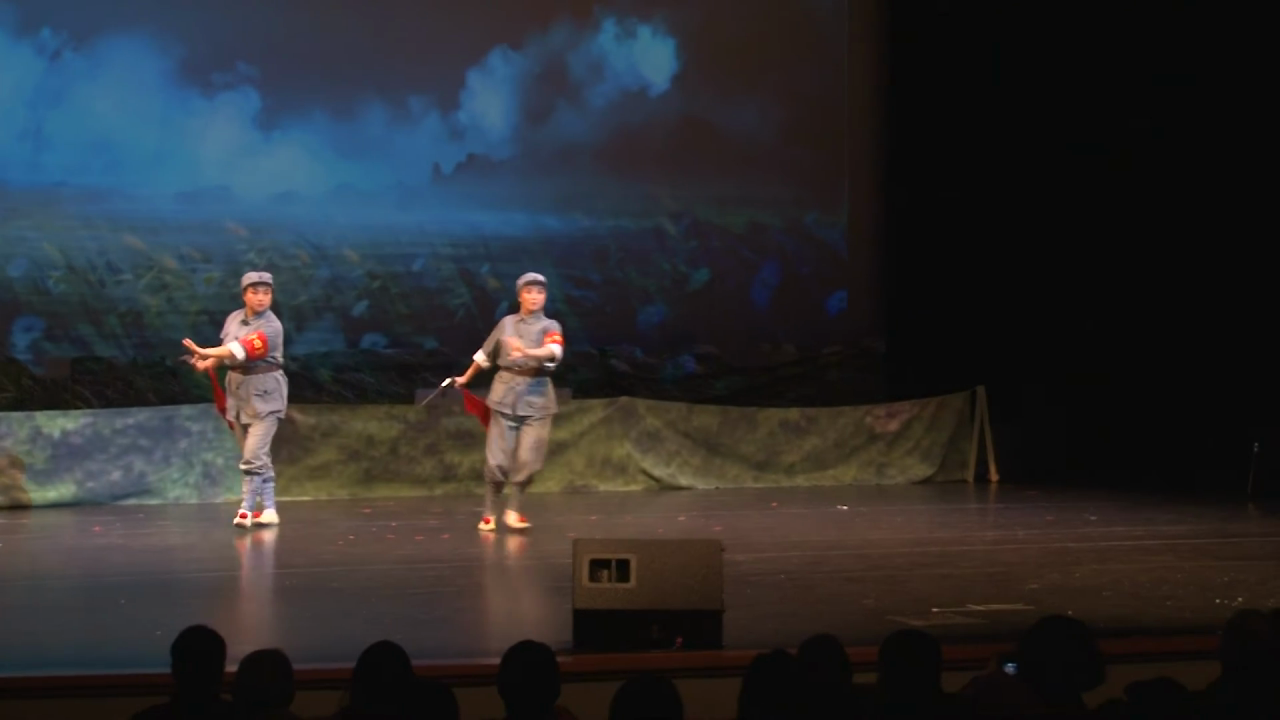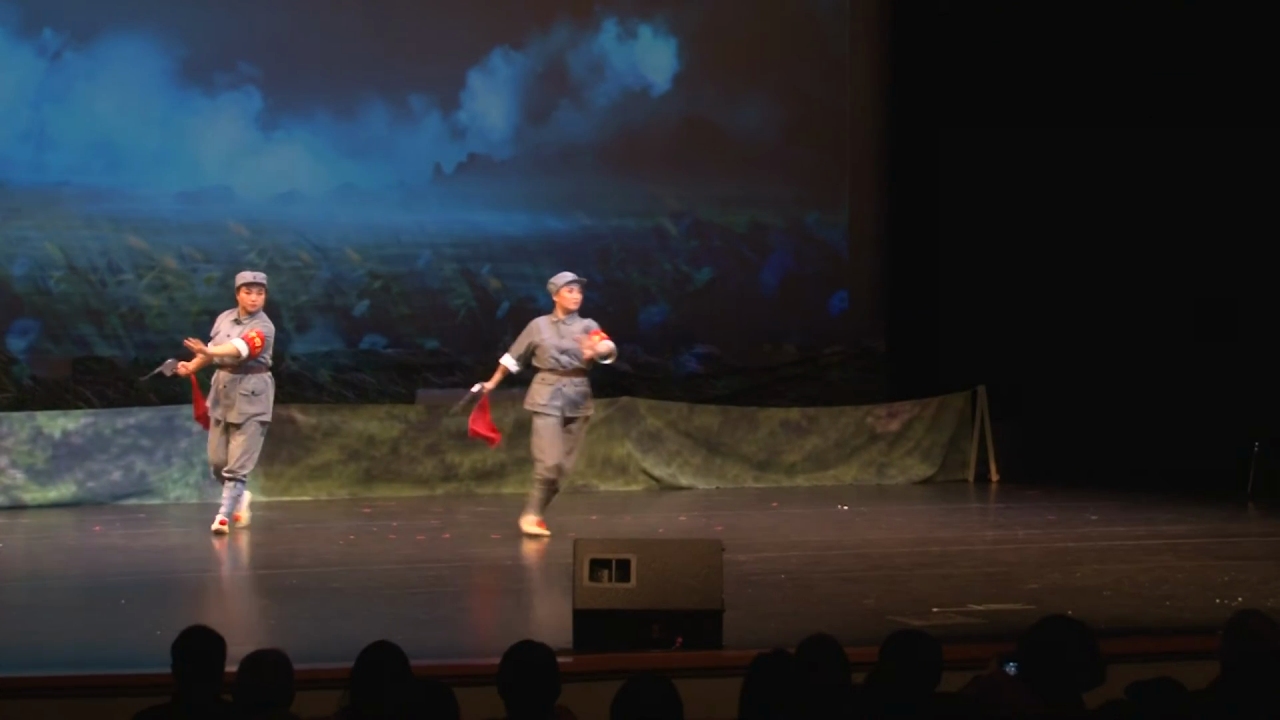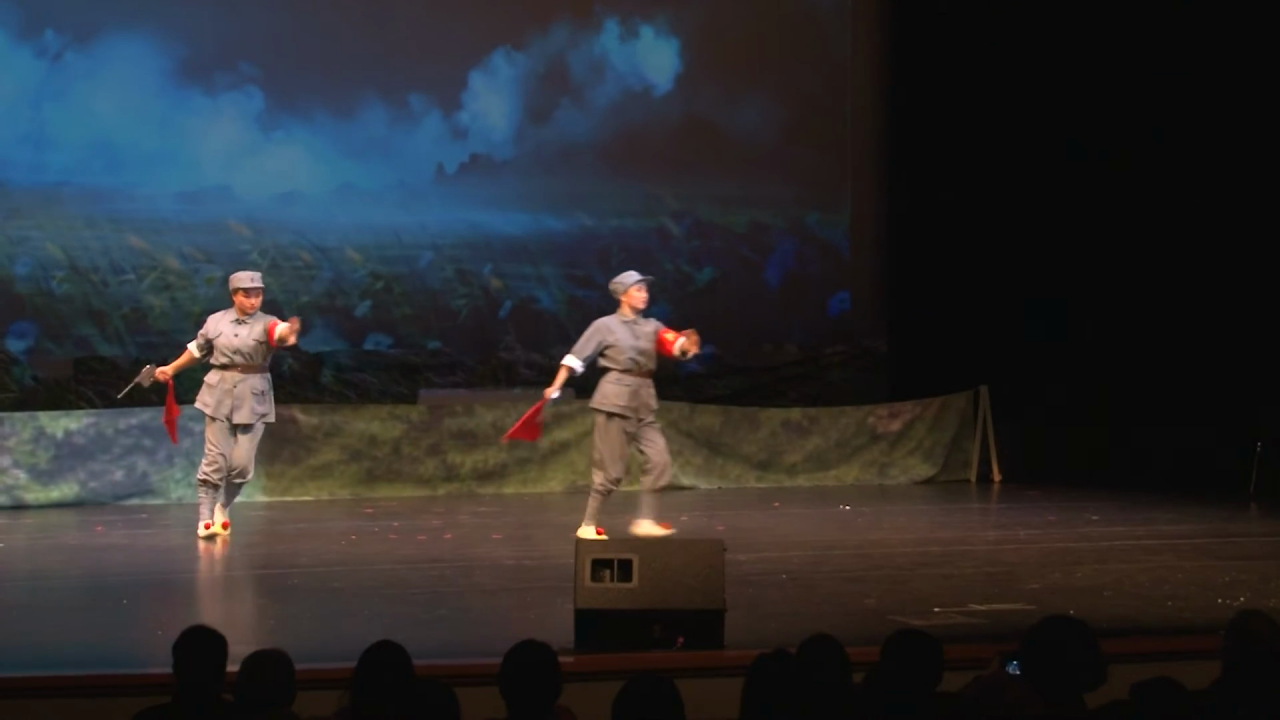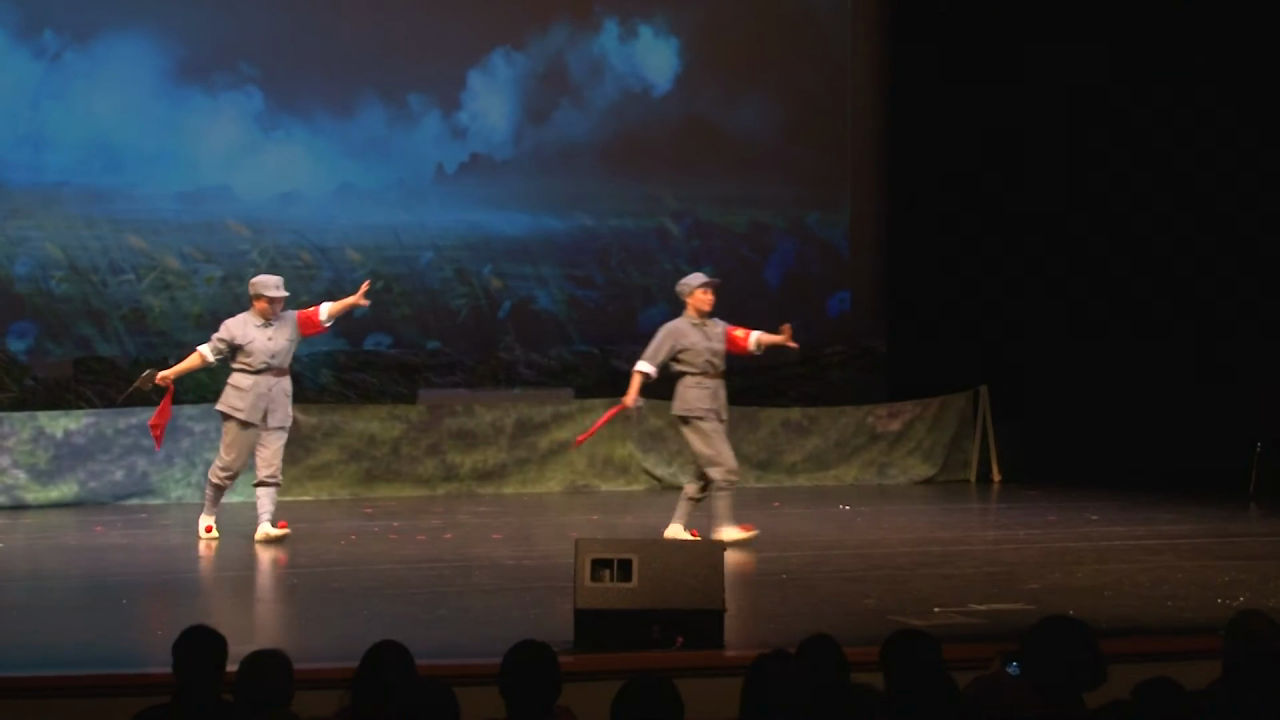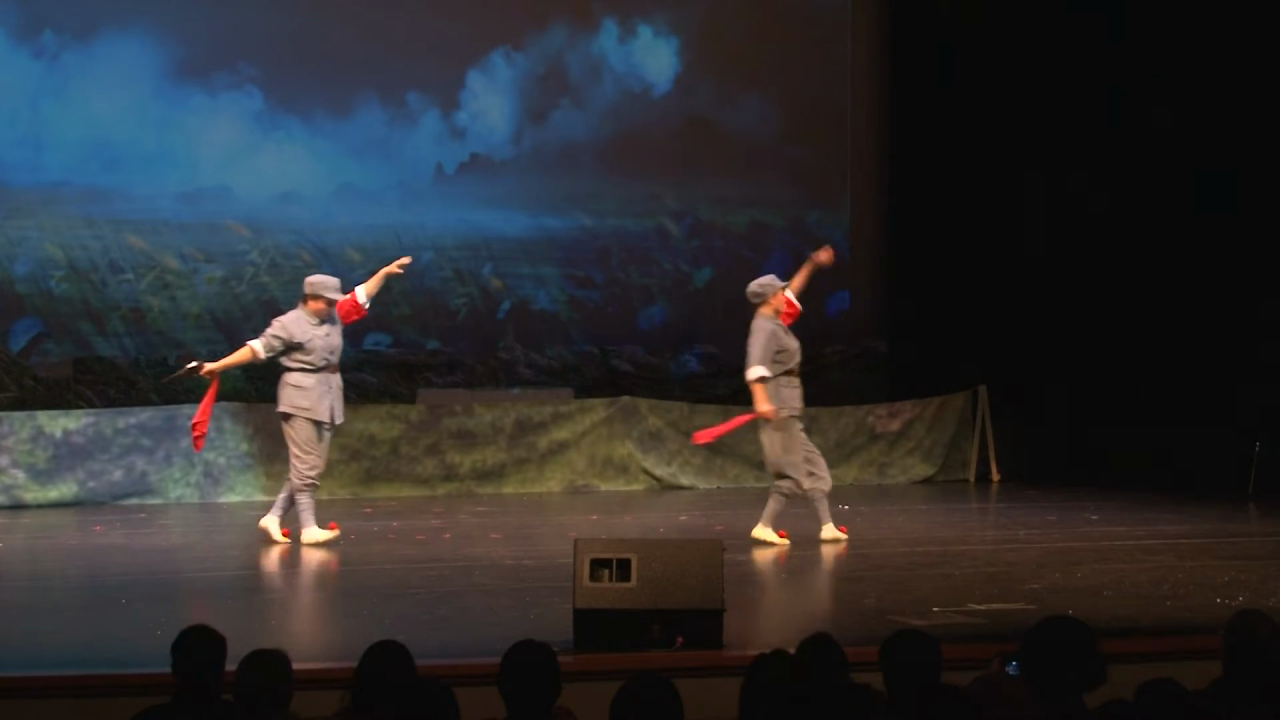
dt=0.3s
person 1, frame 1
left shoulder: (550, 327)
right shoulder: (506, 323)
left elbow: (554, 352)
right elbow: (486, 352)
left wrist: (526, 352)
right wrist: (466, 377)
left hip: (537, 396)
right hip: (506, 393)
left knee: (529, 462)
right knee: (497, 460)
left ankle: (513, 510)
right ankle: (489, 514)
person 1, frame 2
left shoulder: (587, 326)
right shoulder: (538, 326)
left elbow: (607, 347)
right elbow: (514, 356)
left wrist: (596, 351)
right wrist: (493, 383)
left hip: (578, 396)
right hip: (546, 395)
left knee: (562, 465)
right knee: (550, 462)
left ankle: (534, 516)
right ankle: (532, 515)
person 1, frame 3
left shoulder: (652, 327)
right shoulder: (604, 325)
left elbow: (676, 343)
right elbow: (577, 357)
left wrist: (688, 345)
right wrist: (556, 386)
left hip: (644, 397)
right hip: (615, 396)
left knee: (659, 460)
right knee: (610, 466)
left ankle: (645, 520)
right ankle: (588, 525)
person 1, frame 4
left shoulder: (715, 327)
right shoulder: (673, 330)
left elbow: (749, 339)
right elbow: (647, 362)
left wrist: (777, 339)
right wrist: (633, 392)
left hip: (715, 400)
right hip: (692, 401)
left knee: (708, 470)
right knee: (723, 464)
left ankle: (676, 526)
right ankle: (723, 526)
person 1, frame 5
left shoulder: (774, 321)
right shoulder: (764, 328)
left elbow: (792, 296)
right elbow: (756, 367)
left wrist: (811, 265)
right wrist: (761, 401)
left hip: (788, 404)
right hip: (778, 403)
left knee: (811, 465)
right knee: (792, 470)
left ankle: (827, 526)
right ankle: (764, 526)
person 2, frame 1
left shoulder: (271, 327)
right shoulder: (233, 319)
left elbow: (241, 350)
left wrist: (204, 353)
right wrist: (208, 363)
left hip: (266, 393)
right hip: (239, 390)
left knee: (254, 455)
right knee: (253, 457)
left ankle: (246, 509)
right ankle: (269, 510)
person 2, frame 2
left shoulder: (263, 327)
right shoulder: (224, 319)
left elbow: (243, 347)
left wrist: (204, 350)
right wrist: (193, 365)
left hip: (251, 395)
right hip: (223, 390)
left knee: (239, 461)
right knee: (218, 457)
left ankle: (224, 516)
right ankle: (241, 496)
person 2, frame 3
left shoulder: (267, 323)
right shoulder: (216, 321)
left elbow: (280, 332)
right elbow: (197, 349)
left wrist: (288, 333)
right wrist: (171, 369)
left hip: (253, 396)
right hip: (220, 392)
left knee: (241, 463)
right knee: (215, 459)
left ankle: (223, 508)
right ankle: (205, 519)
person 2, frame 4
left shoulder: (291, 322)
right shoulder: (235, 326)
left elbow: (323, 312)
right elbow: (206, 353)
left wrist: (352, 300)
right wrist: (172, 372)
left hip: (277, 398)
right hip: (244, 397)
left knee: (271, 466)
right knee: (230, 461)
left ankle: (264, 525)
right ankle: (208, 514)
person 2, frame 5
left shoulder: (334, 317)
right shoulder: (288, 324)
left elbow: (361, 295)
right elbow: (257, 349)
left wrist: (386, 271)
right wrist: (218, 366)
left hip: (327, 395)
right hip: (301, 396)
left knee: (312, 466)
right knee: (306, 464)
left ankle: (272, 518)
right ankle: (309, 529)
